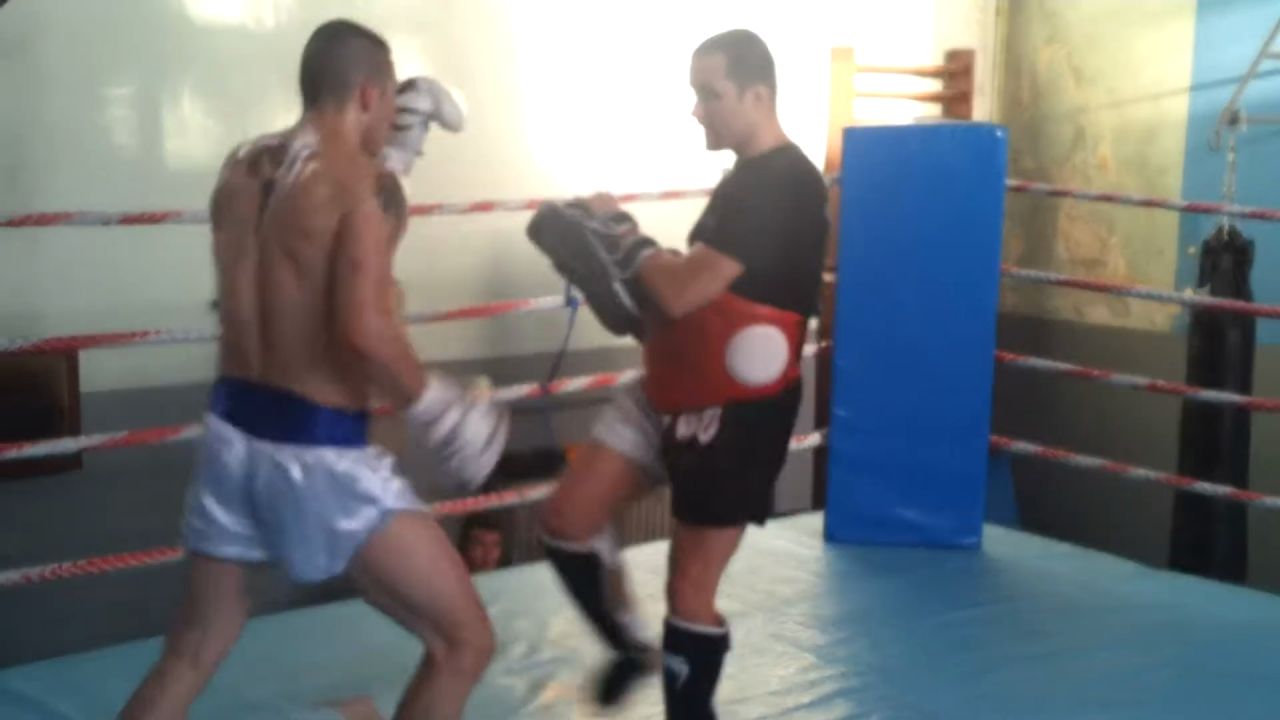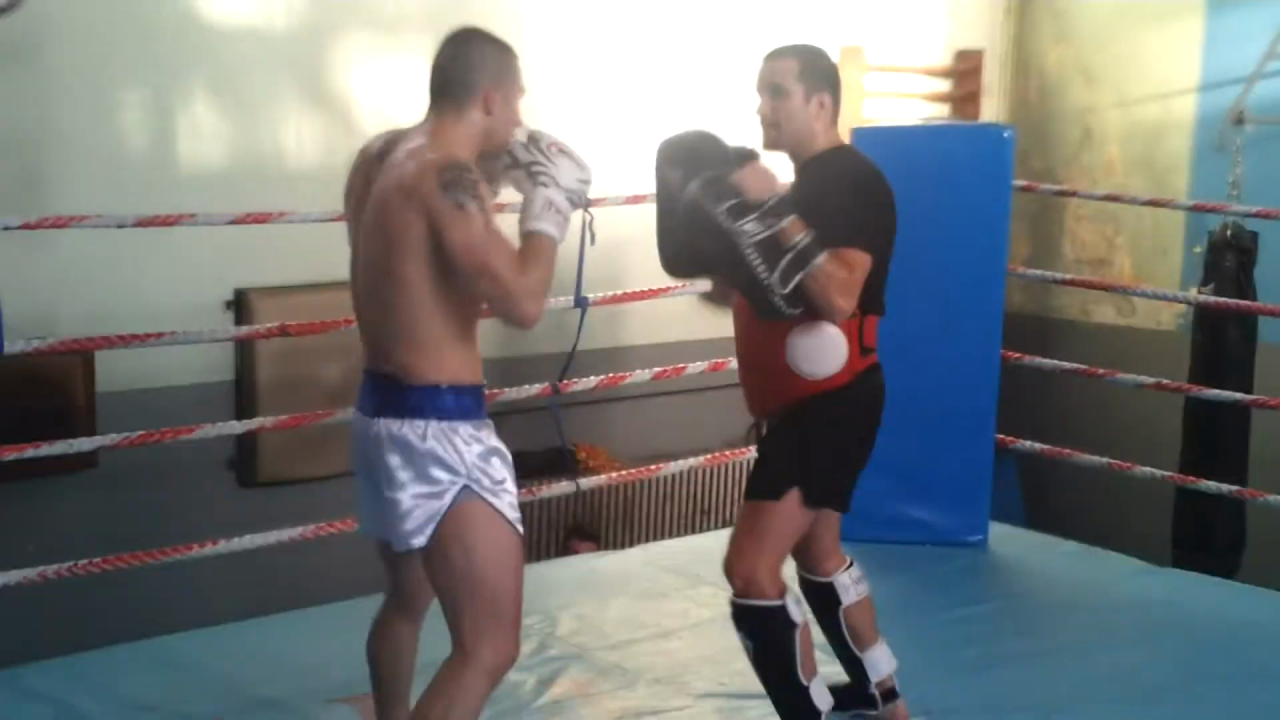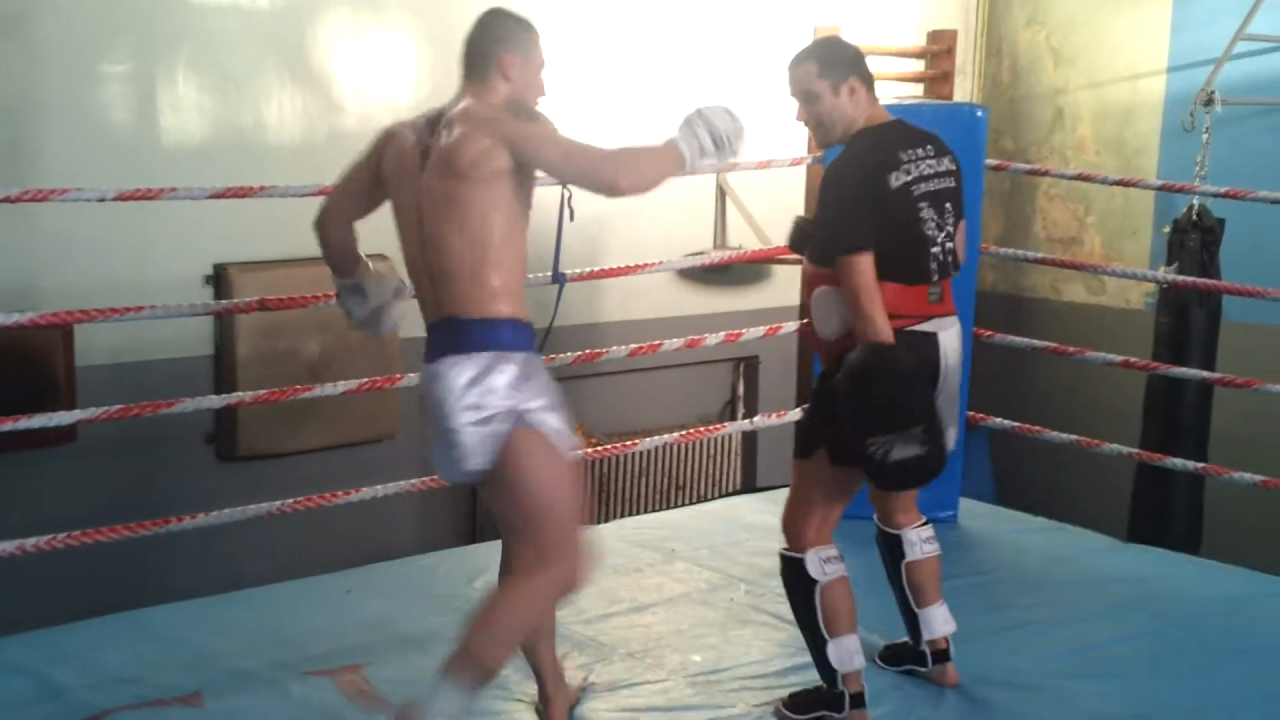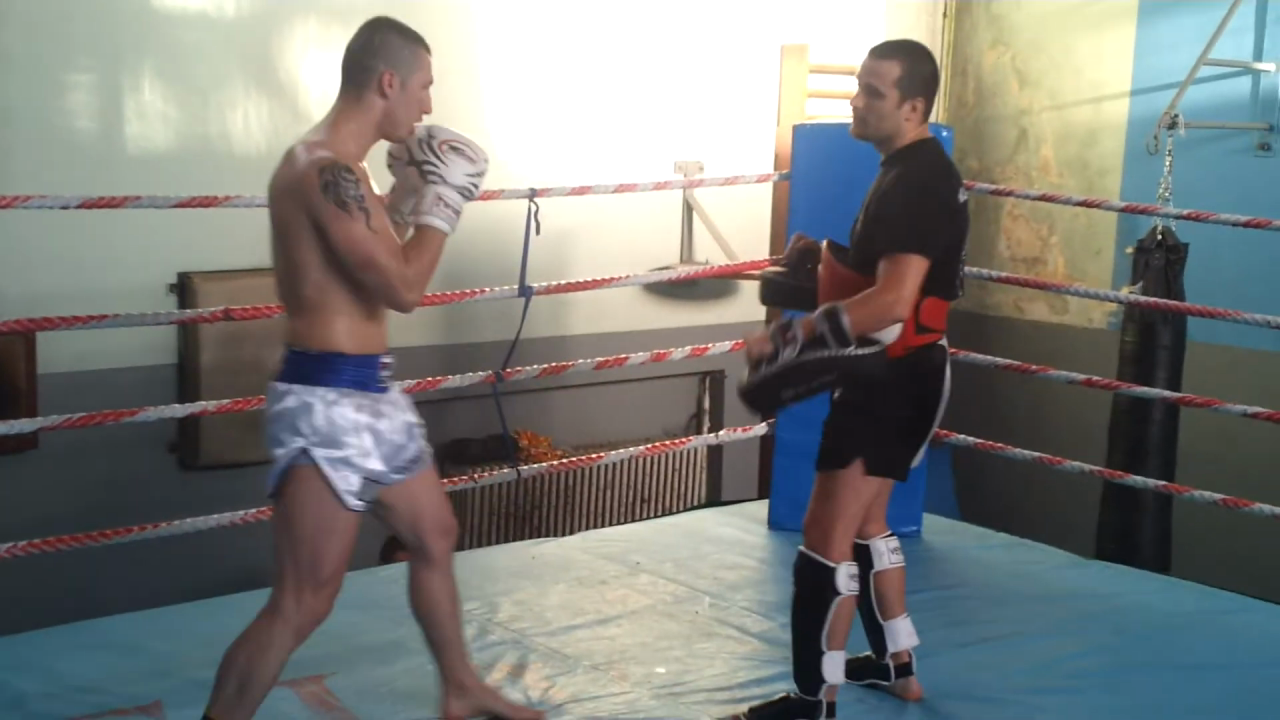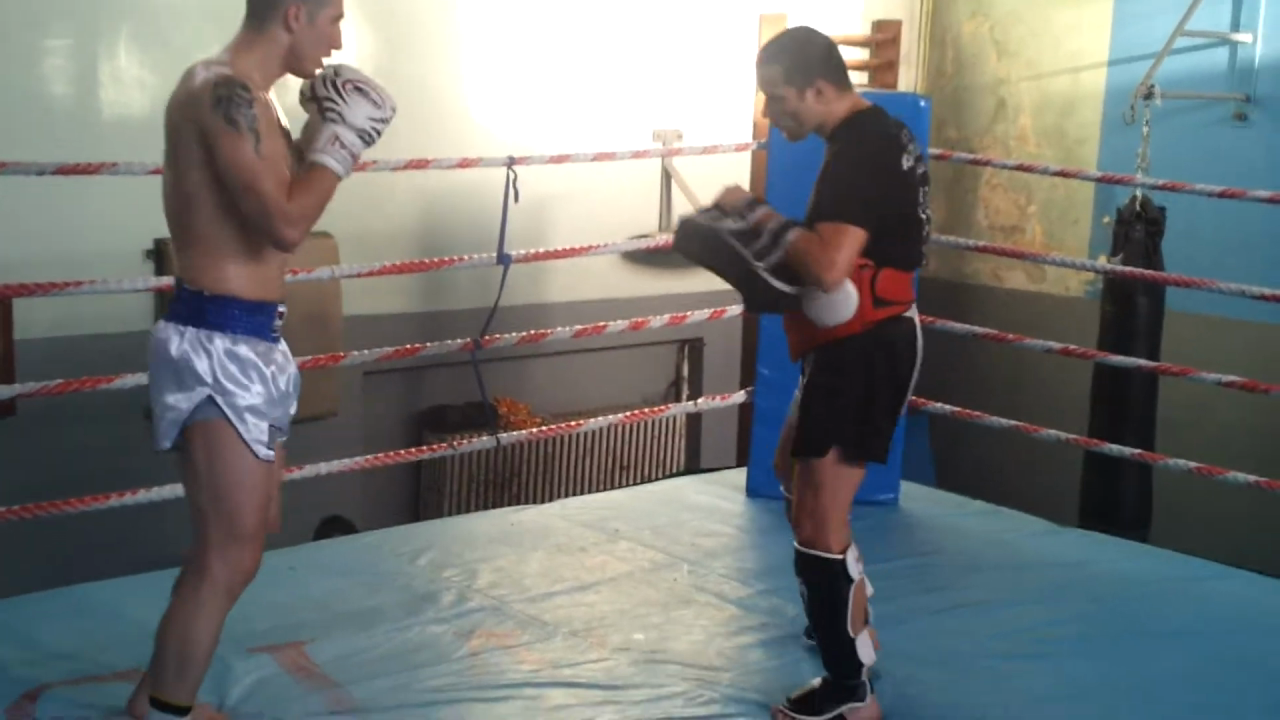
dt=0.7s
person 1, frame 1
left shoulder: (243, 168)
right shoulder: (365, 185)
right elbow: (366, 332)
left wrist: (392, 134)
right wrist: (451, 416)
left hip: (233, 432)
right hip: (320, 454)
left knee: (196, 647)
right knee: (466, 641)
person 1, frame 2
left shoulder: (377, 157)
right shoulder: (445, 176)
right elbow: (522, 303)
left wrist: (489, 176)
right wrist: (550, 200)
left hip: (383, 414)
right hip: (437, 428)
left knee: (409, 600)
right knee: (489, 647)
person 1, frame 3
left shoulder: (400, 139)
right shoulder: (502, 125)
left elbow: (331, 221)
right elbow: (612, 175)
left wrist: (359, 290)
right wrist: (696, 141)
left hip: (452, 364)
right hip: (493, 368)
left knee: (530, 540)
right knee: (552, 565)
person 1, frame 4
left shoulder: (330, 163)
right shoulder: (329, 171)
right elbow: (402, 288)
left wrist: (407, 193)
right wrist: (446, 197)
left hip: (364, 393)
right hip: (328, 402)
left knee: (436, 539)
right knee: (303, 601)
person 1, frame 5
left shoulder: (238, 92)
right shoulder: (226, 93)
left elbow: (269, 200)
right elbow: (285, 225)
left wrist: (321, 130)
right wrist: (345, 136)
left hip: (243, 338)
right hip: (220, 342)
left knee: (246, 535)
right knee: (229, 557)
person 2, frame 1
left shoulder: (782, 184)
right shoulder: (750, 177)
left elbow: (682, 292)
left wrist: (614, 228)
left hip: (738, 411)
right hip: (674, 393)
left knee: (689, 589)
right knee: (564, 522)
right ankle: (630, 647)
person 2, frame 2
left shoulder: (852, 181)
right shoulder: (804, 184)
left elbow: (836, 298)
right elbow: (749, 286)
left wrist: (771, 214)
right wrist: (707, 200)
left hip: (830, 403)
right hip: (808, 401)
left knee: (751, 571)
right knee: (817, 552)
person 2, frame 3
left shoulder: (851, 172)
right shoulder: (933, 149)
left elbow: (858, 289)
left wrist: (887, 379)
left hip: (881, 360)
right hip: (939, 346)
left knee: (807, 525)
right knee: (899, 503)
right ankle: (934, 649)
person 2, frame 4
left shoulder: (915, 181)
right shoulder: (921, 171)
left elbow: (894, 300)
left wrist: (792, 336)
right wrist: (827, 254)
left hip: (893, 373)
right hip: (905, 368)
left knee: (827, 536)
right knee: (866, 519)
right ankle: (897, 664)
person 2, frame 5
left shoulder: (859, 153)
right shoulder: (876, 132)
left elbow: (828, 265)
left wrist: (753, 219)
right wrist: (785, 234)
left hip: (864, 351)
right hip: (858, 344)
left knee: (820, 523)
right knee: (794, 468)
right ankle: (850, 619)
